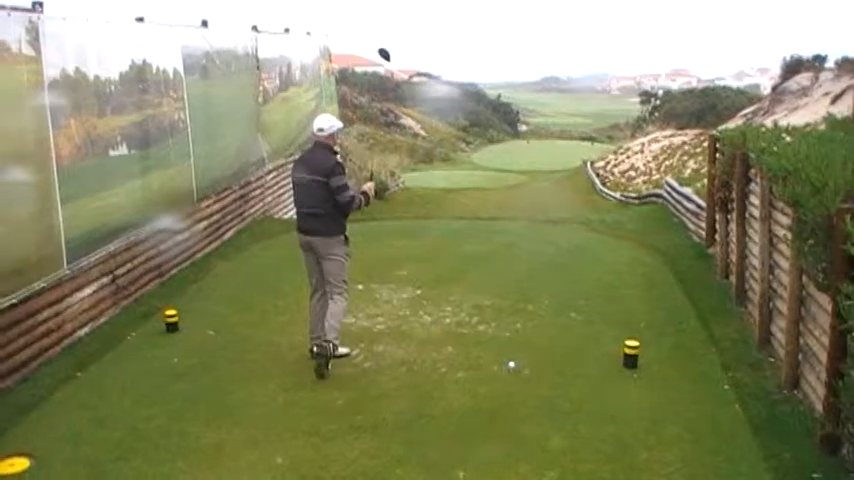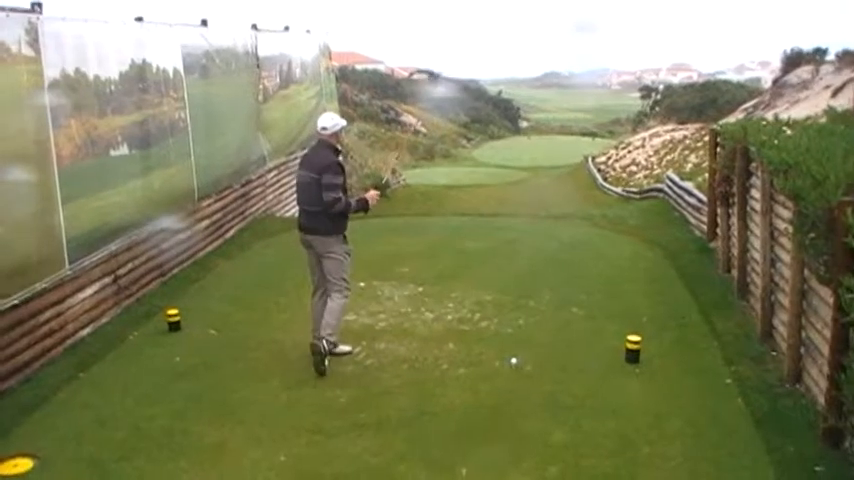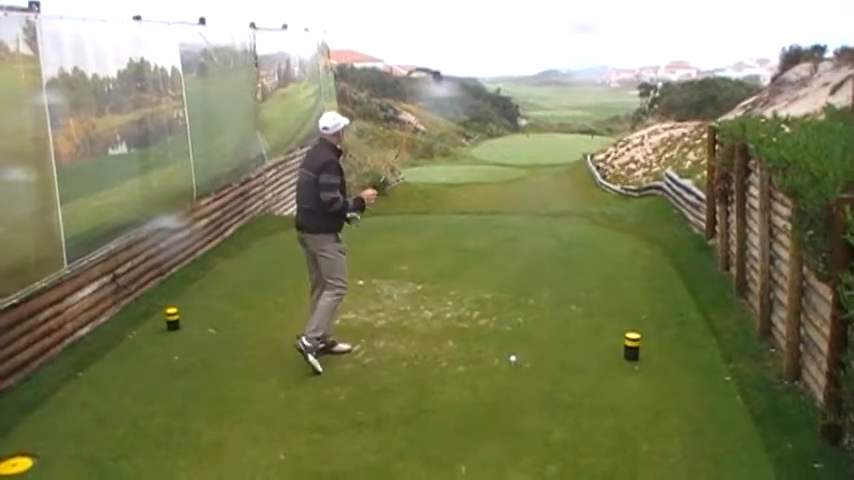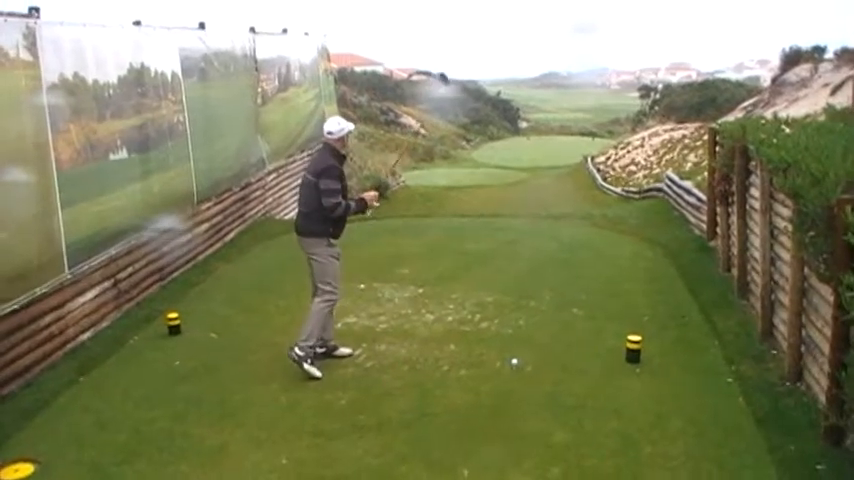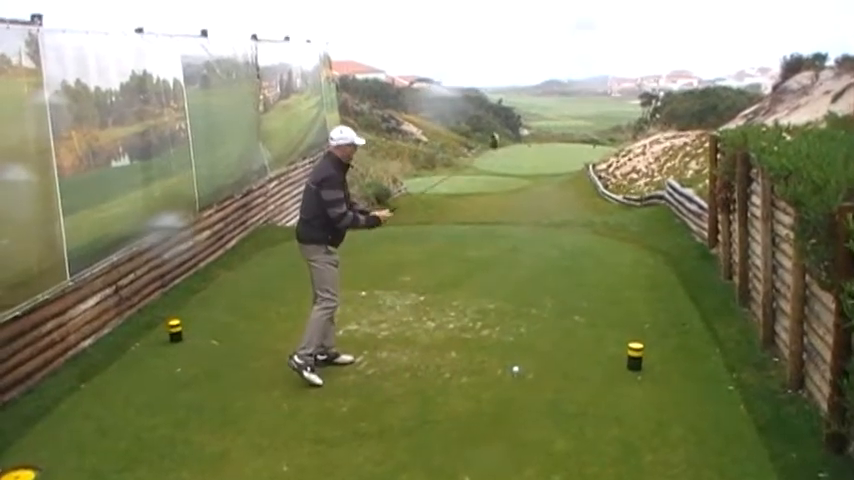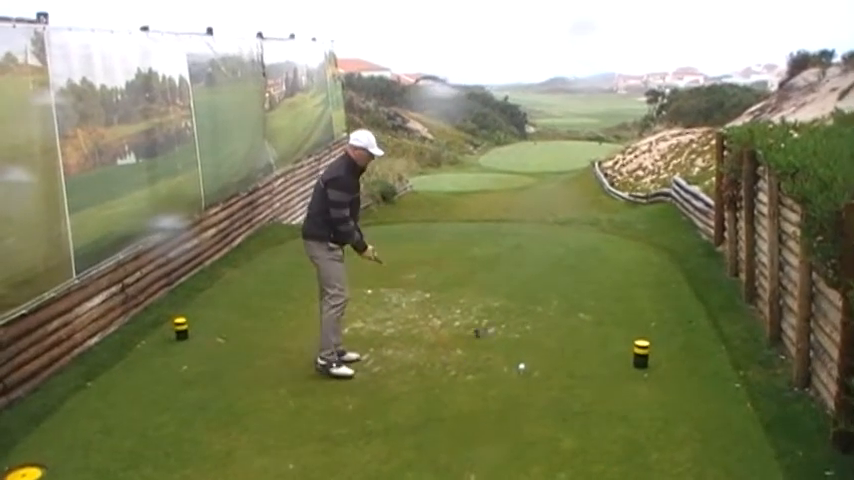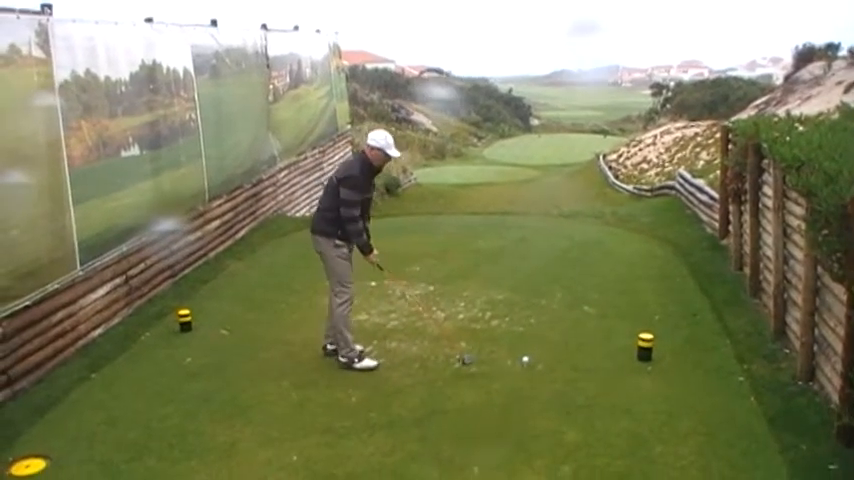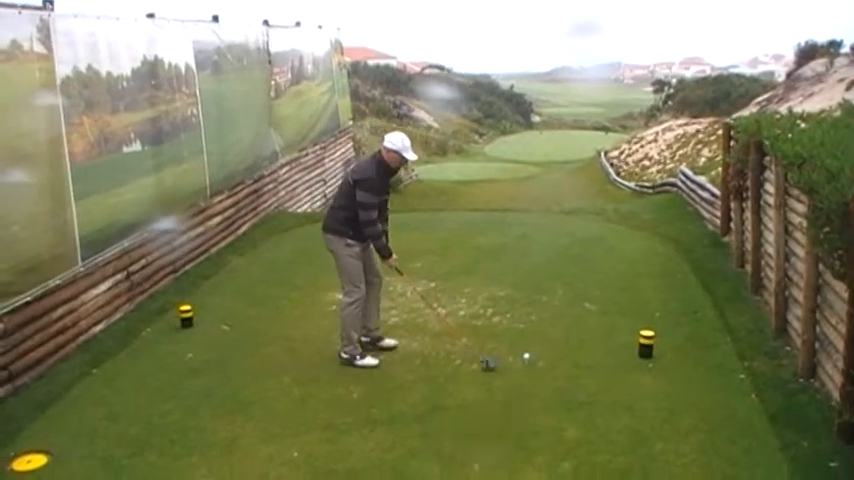
dt=0.3s
person 1, frame 1
left shoulder: (300, 161)
right shoulder: (332, 164)
right elbow: (346, 202)
right wrist: (364, 194)
left hip: (305, 233)
right hip: (329, 236)
left knee: (318, 291)
right knee: (338, 292)
left ankle: (318, 343)
right ankle: (329, 344)
person 1, frame 2
left shoulder: (307, 158)
right shoulder: (331, 162)
right elbow: (334, 203)
right wrist: (364, 202)
left hip: (307, 231)
right hip: (329, 234)
left knee: (320, 288)
right knee: (339, 290)
left ankle: (321, 341)
right ankle: (324, 340)
person 1, frame 3
left shoulder: (313, 155)
right shoulder: (329, 162)
right elbow: (332, 203)
left wrist: (354, 204)
right wrist: (360, 201)
left hip: (307, 229)
right hip: (323, 232)
left knee: (320, 287)
right knee: (336, 287)
left ankle: (322, 339)
right ankle: (309, 340)
person 1, frame 4
left shoulder: (322, 159)
right shoulder: (330, 166)
right elbow: (334, 208)
left wrist: (359, 202)
right wrist: (362, 203)
left hip: (312, 232)
right hip: (320, 236)
left knee: (323, 291)
right knee: (328, 293)
left ankle: (324, 343)
right ankle: (303, 349)
person 1, frame 5
left shoulder: (330, 168)
right shoulder: (330, 175)
left elbow: (344, 205)
right elbow: (340, 217)
left wrist: (368, 215)
right wrist: (374, 220)
left hip: (318, 241)
right hip: (318, 244)
left knee: (324, 298)
right knee: (327, 300)
left ankle: (325, 350)
right ankle: (303, 357)
person 1, frame 6
left shoulder: (347, 171)
right shoulder: (341, 176)
left elbow: (349, 212)
right elbow: (341, 220)
left wrist: (360, 241)
right wrist: (360, 246)
left hip: (326, 239)
right hip: (322, 241)
left knee: (330, 296)
right knee: (337, 296)
left ankle: (332, 349)
right ankle: (326, 358)
person 1, frame 7
left shoulder: (365, 170)
right shoulder: (354, 174)
left elbow: (362, 212)
right elbow: (351, 217)
left wrist: (367, 244)
right wrist: (366, 249)
left hip: (339, 236)
right hip: (330, 237)
left knee: (341, 290)
right knee: (343, 293)
left ankle: (332, 342)
right ankle: (346, 354)
person 1, frame 8
left shoulder: (381, 171)
right shoulder: (369, 176)
left elbow: (380, 212)
right elbow: (369, 220)
left wrist: (385, 246)
right wrist: (385, 252)
left hip: (355, 234)
right hip: (342, 236)
left knee: (373, 280)
right knee: (355, 292)
left ankle: (370, 335)
right ankle: (349, 351)
